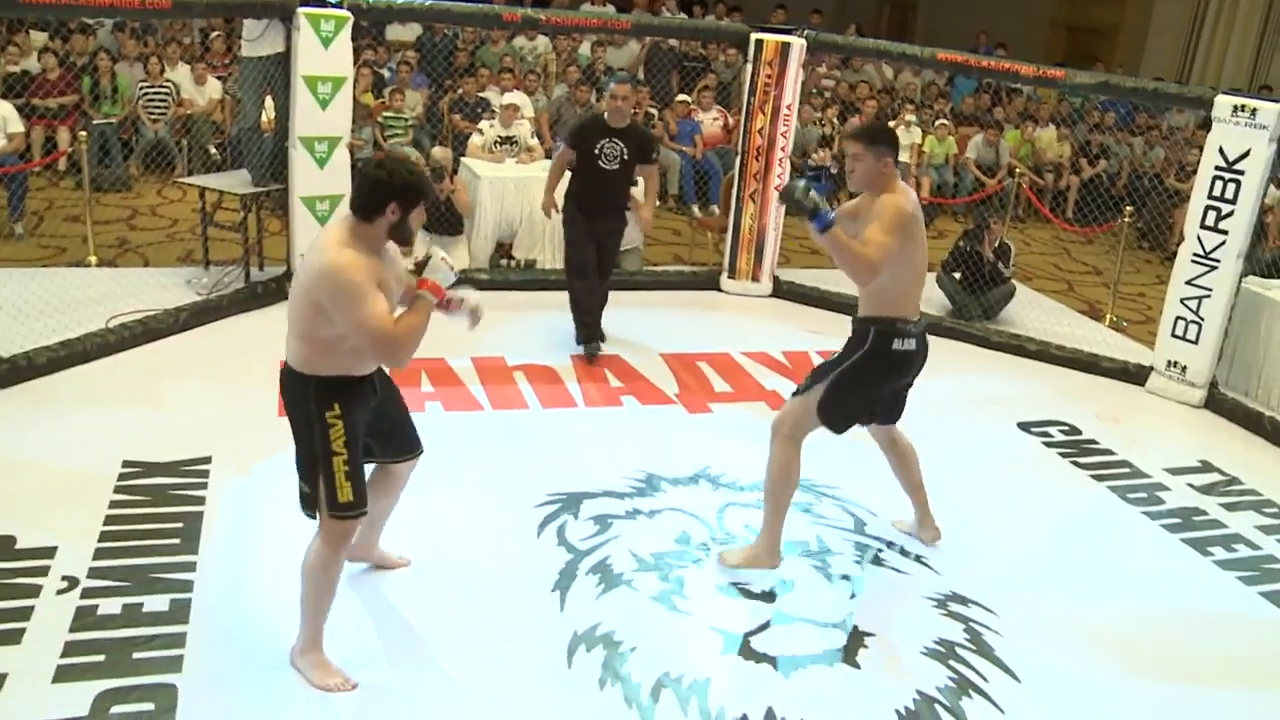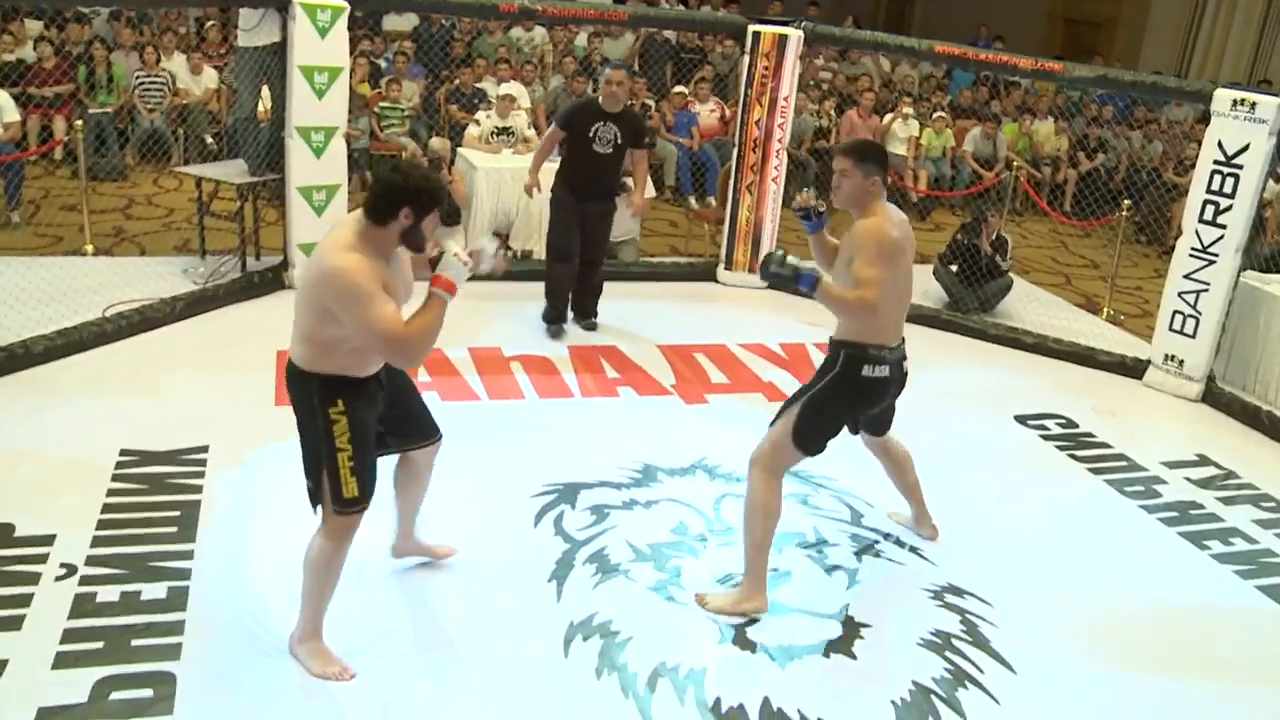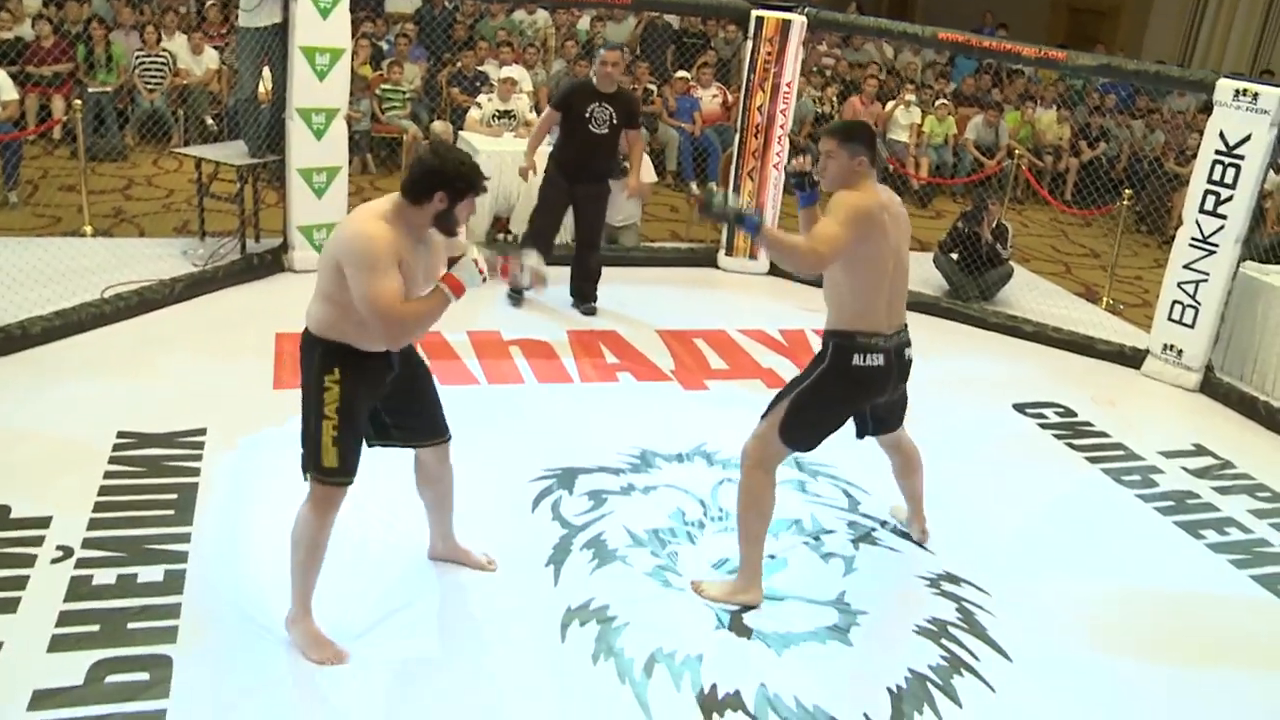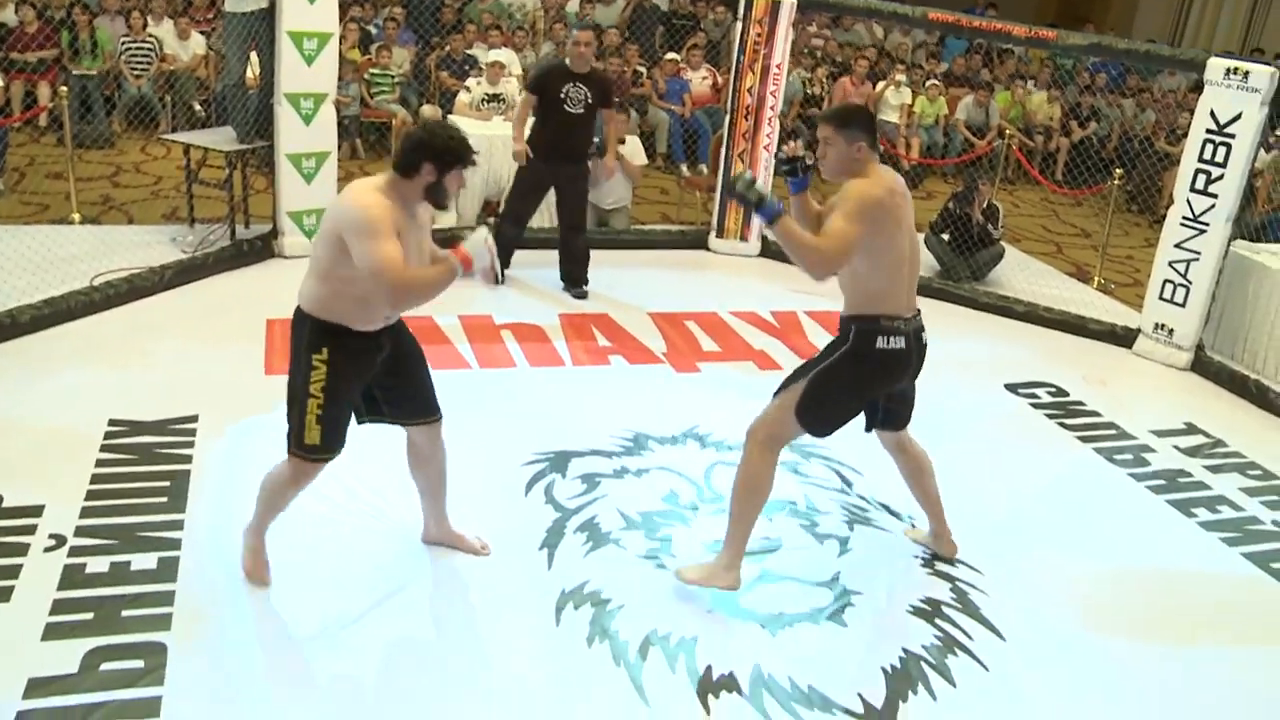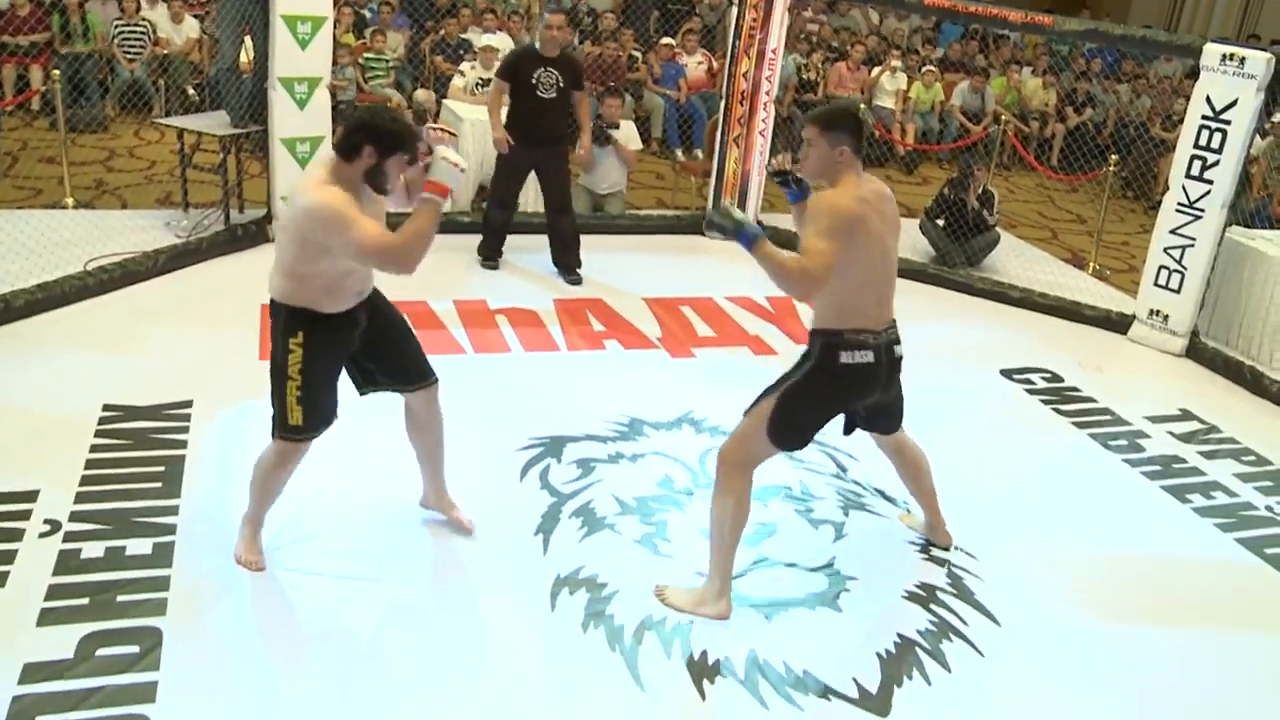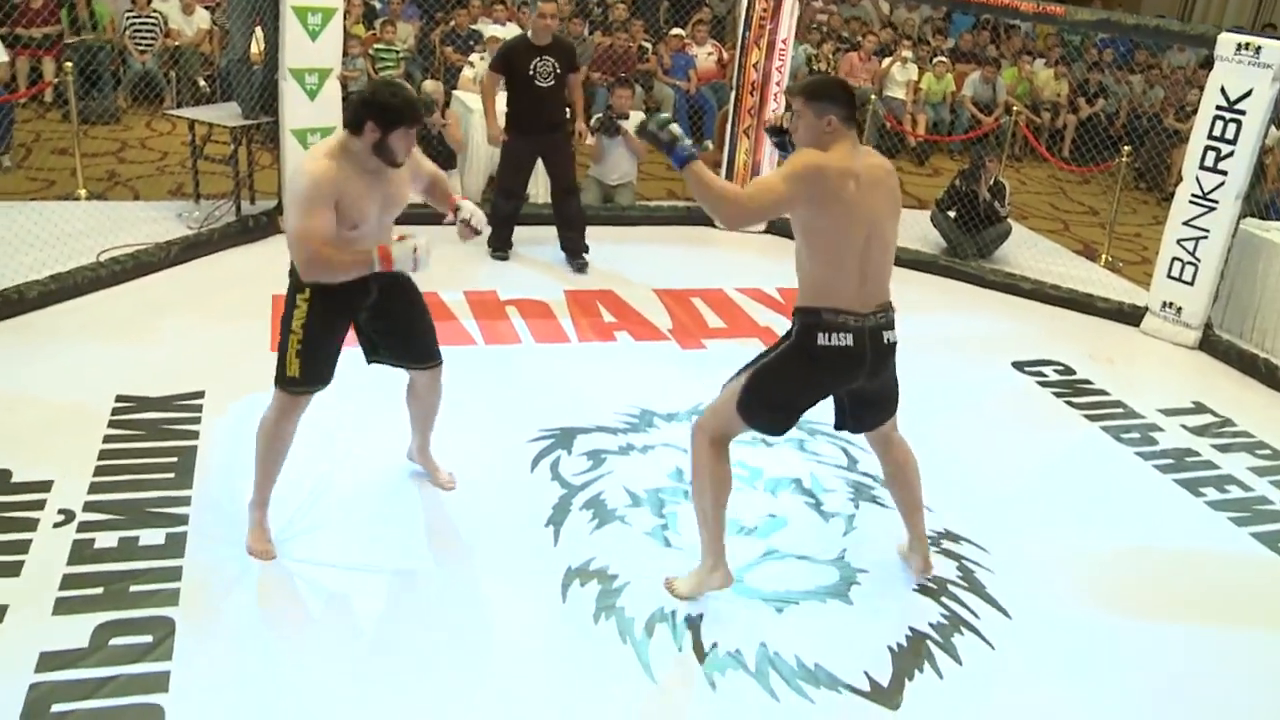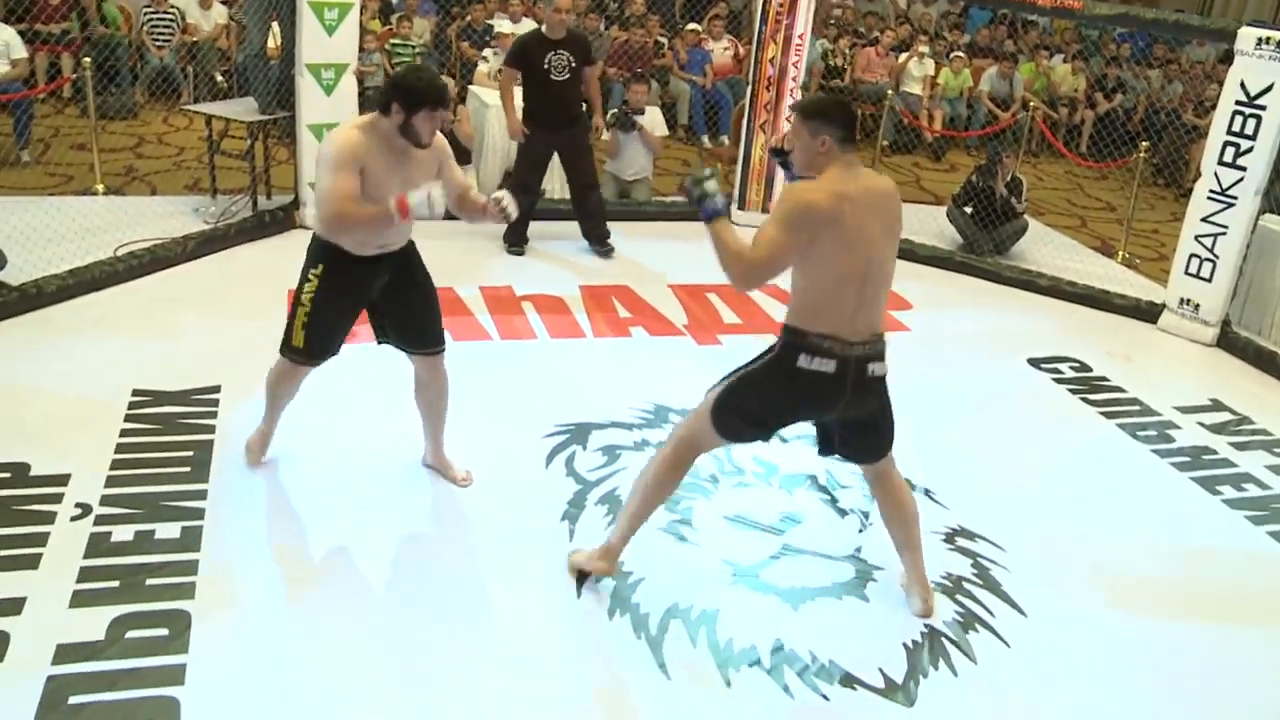
dt=0.2s
person 1, frame 1
left shoulder: (893, 206)
right shoulder: (881, 198)
left elbow: (864, 270)
right elbow: (839, 228)
left wrist: (818, 216)
right wrist: (818, 195)
left hip: (880, 341)
right hip: (904, 341)
left knee: (787, 427)
right knee: (885, 430)
left ankle: (766, 547)
right ankle: (924, 521)
person 1, frame 2
left shoulder: (873, 228)
right shoulder: (886, 218)
left elbow: (865, 308)
right elbow: (839, 262)
left wrist: (806, 280)
right wrist: (814, 227)
left hip: (855, 366)
right hip: (886, 363)
left knee: (766, 461)
right knee: (877, 439)
left ankle: (751, 591)
right ankle: (922, 518)
person 1, frame 3
left shoulder: (853, 203)
right shoulder: (889, 202)
left elbow: (811, 257)
right elbow: (823, 248)
left wrist: (749, 222)
right wrist: (806, 198)
left hip: (849, 357)
right hip: (893, 353)
left knee: (758, 455)
right knee: (892, 436)
left ankle: (747, 582)
right ankle: (916, 519)
person 1, frame 4
left shoulder: (864, 193)
right shoulder: (888, 183)
left elbow: (820, 263)
right elbow: (820, 228)
left wrist: (766, 209)
right wrist: (798, 184)
left hip: (868, 342)
right hip: (905, 340)
left knee: (763, 435)
right knee: (895, 437)
left ankle: (726, 564)
right ankle: (940, 534)
person 1, frame 5
left shoulder: (836, 202)
right shoulder: (877, 192)
left elbow: (806, 283)
left wrist: (749, 236)
right wrist: (797, 193)
left hip: (837, 356)
right hip: (883, 349)
left knee: (735, 455)
right knee: (892, 437)
left ankle: (715, 590)
right ankle: (936, 524)
person 1, frame 6
left shoulder: (816, 168)
right shoulder: (883, 169)
left elbow: (736, 213)
left wrist: (681, 154)
left hip: (821, 339)
right hip: (878, 337)
left knee: (709, 430)
right knee: (885, 436)
left ankle: (712, 566)
right ankle: (919, 551)
person 1, frame 7
left shoulder: (810, 198)
right shoulder: (886, 192)
left elbow: (748, 274)
left wrist: (712, 211)
right wrist: (798, 175)
left hip: (804, 363)
right hip: (866, 366)
left knee: (682, 443)
right knee: (883, 472)
left ankle: (607, 554)
right ankle: (919, 588)
person 2, frame 1
left shoulder: (373, 237)
right shoulder: (341, 266)
left elbow: (398, 286)
right elbow: (395, 348)
left wrist: (446, 299)
right wrist: (431, 290)
left hip: (362, 374)
right hip: (322, 392)
left knee: (402, 457)
right knee: (340, 523)
left ankle: (367, 548)
right ankle: (308, 645)
person 2, frame 2
left shoulder: (384, 236)
right shoulder: (346, 268)
left elbow: (410, 269)
right elbow: (408, 352)
left wrist: (451, 267)
right wrist: (444, 287)
left hip: (371, 370)
right hip: (328, 388)
left knee: (423, 444)
right knee: (343, 518)
left ankle: (406, 538)
right ankle: (307, 635)
person 2, frame 3
left shoulder: (425, 223)
right shoulder: (371, 236)
left elbow: (451, 256)
right elbow: (396, 327)
right wrist: (456, 284)
left hip: (392, 355)
right hip: (339, 359)
left knee: (435, 447)
right knee: (328, 490)
left ankle: (444, 542)
right ankle: (300, 615)
person 2, frame 4
left shoulder: (415, 203)
right shoulder: (367, 210)
left elbow: (424, 260)
right elbow: (402, 291)
left wrist: (472, 258)
right wrist: (462, 261)
left hip: (385, 332)
right hip: (328, 339)
left knee: (427, 429)
right knee: (307, 461)
left ankle: (437, 526)
right ankle: (255, 535)
person 2, frame 5
left shoulder: (357, 170)
right shoulder: (322, 204)
right elbow: (401, 258)
left wrist: (430, 162)
right wrist: (437, 190)
left hip: (361, 303)
right hip: (307, 321)
left knee: (423, 391)
right knee: (292, 441)
left ankle: (435, 493)
right ankle: (250, 527)
person 2, frame 6
left shoulder: (391, 152)
right shoulder: (318, 174)
left elbow: (431, 181)
right elbow: (310, 263)
left wrist: (461, 208)
right wrist: (386, 255)
left hip: (381, 276)
right hip: (322, 288)
left knee: (428, 369)
right knee: (291, 399)
left ankle: (421, 450)
right ankle: (259, 510)
person 2, frame 7
left shoulder: (432, 143)
right shoulder: (346, 144)
left elbow: (461, 200)
right elbow: (333, 221)
left wrist: (488, 207)
right wrist: (405, 207)
left hip: (398, 259)
right hip: (337, 260)
left knee: (431, 360)
right knee: (296, 363)
left ankle: (435, 452)
right ankle: (266, 428)
person 3, frame 1
left shoulder: (642, 137)
right shoulder: (586, 127)
left elbow: (651, 175)
right elbow: (562, 159)
left wrist: (647, 207)
right wrist: (548, 193)
left hip: (612, 216)
right hip: (578, 211)
left knee: (601, 273)
right knee: (581, 271)
left ankle: (590, 323)
right ankle: (588, 335)
person 3, frame 2
left shoulder: (634, 122)
right shoulder: (579, 110)
left elbow: (640, 160)
right elbow: (551, 139)
left wrist: (639, 192)
right wrist: (533, 173)
left hip: (603, 200)
right hip: (567, 193)
left knee: (593, 258)
right knee: (563, 253)
left ankle: (585, 312)
right ankle: (555, 315)
person 3, frame 3
left shoulder: (628, 103)
right shoulder: (574, 91)
left elbow: (635, 140)
right elbow: (547, 121)
left wrist: (634, 174)
right wrist: (529, 155)
left hip: (596, 182)
right hip: (560, 175)
left knee: (590, 241)
right knee: (540, 230)
left ankle: (584, 296)
right ankle: (519, 283)
person 3, frame 4
left shoulder: (601, 82)
right shoulder: (548, 74)
left elbow: (609, 120)
right elbow: (525, 105)
left wrist: (611, 154)
right wrist: (518, 139)
left hip: (575, 164)
right hip: (538, 158)
left knee: (574, 224)
right knee: (516, 212)
left ankle: (574, 280)
right ankle: (497, 264)
person 3, frame 5
left shoulder: (572, 65)
right shoulder: (518, 58)
left elbow: (580, 100)
right elbow: (497, 91)
left wrist: (585, 134)
right wrist: (497, 127)
left hip: (555, 146)
right hip: (517, 142)
left knee: (560, 205)
right knee: (501, 198)
left ankle: (568, 264)
right ankle: (489, 251)
person 3, frame 6
left shoulder: (565, 49)
right shoulder: (512, 49)
left elbow: (574, 83)
right elbow: (489, 84)
left wrist: (580, 119)
right wrist: (492, 123)
left hip: (557, 131)
right hip: (519, 133)
left knee: (567, 189)
right knee: (509, 189)
left ankle: (575, 250)
right ankle: (499, 243)
person 3, frame 7
left shoulder: (580, 43)
right shoulder: (526, 44)
left elbow: (590, 77)
right elbow: (507, 79)
left wrist: (597, 113)
right wrist: (512, 118)
left hip: (574, 125)
right hip: (536, 127)
left knee: (586, 181)
right knee: (525, 183)
left ankle: (597, 237)
right ankle: (515, 237)
